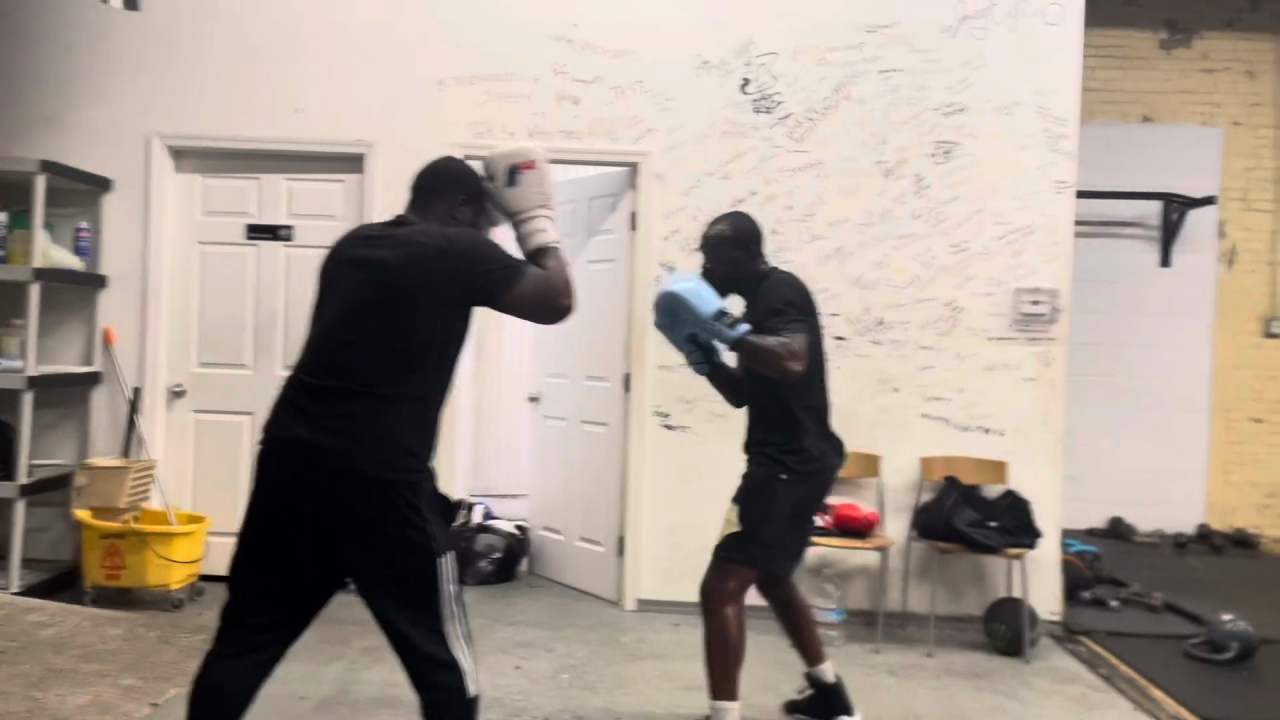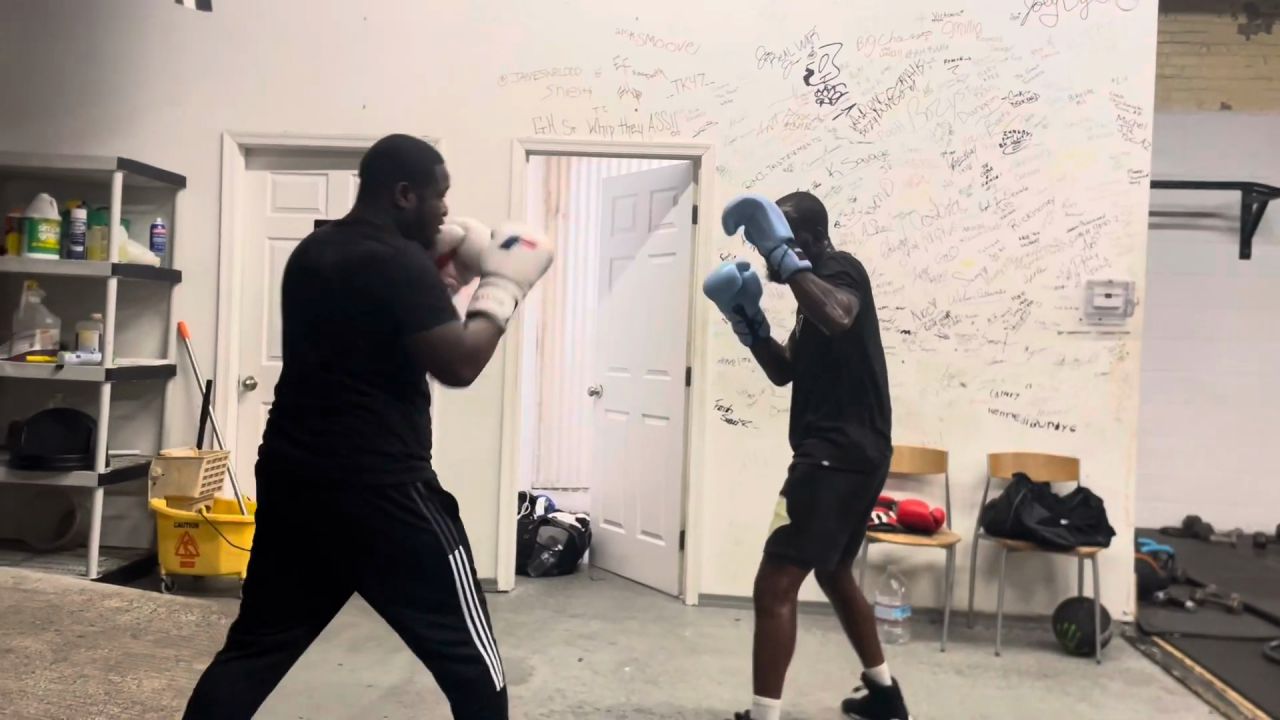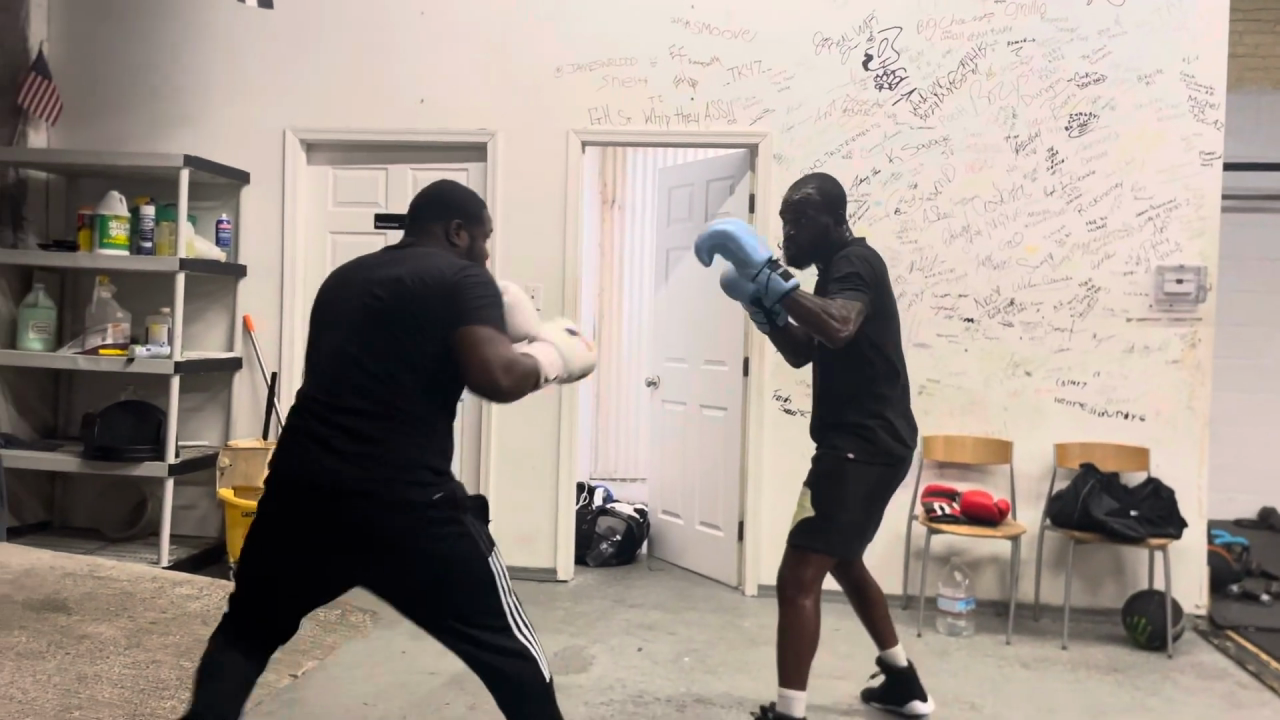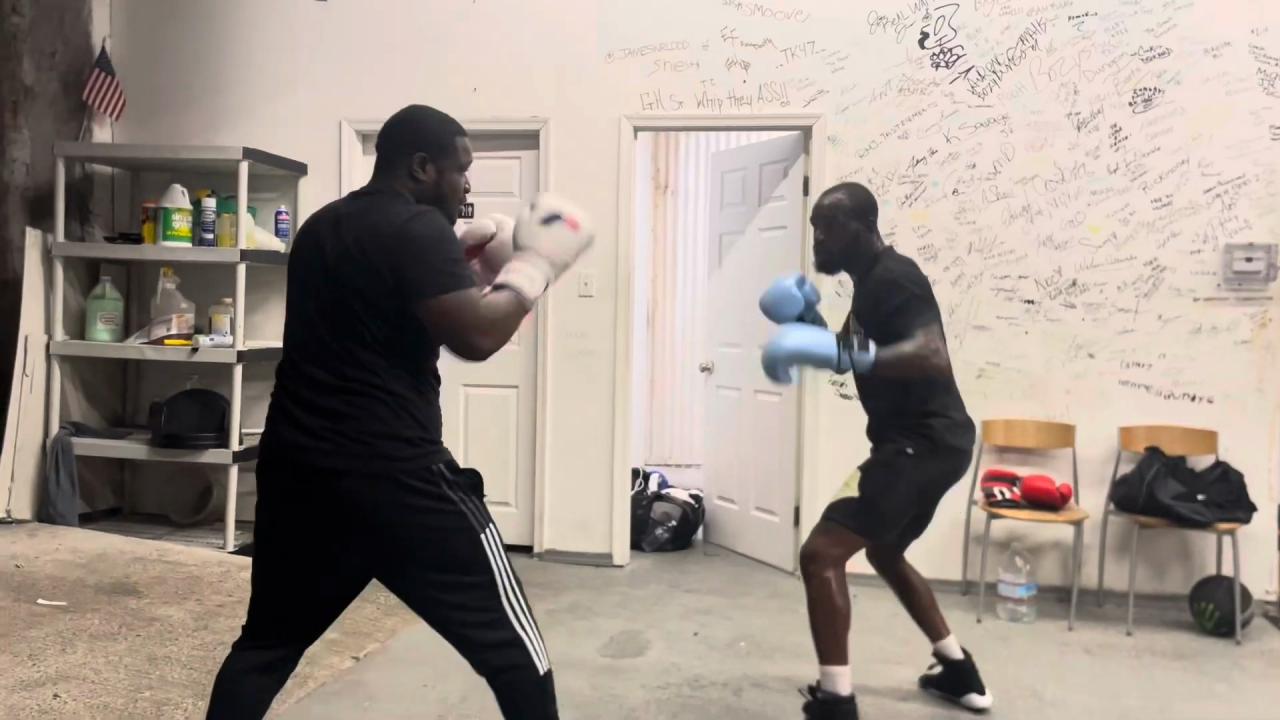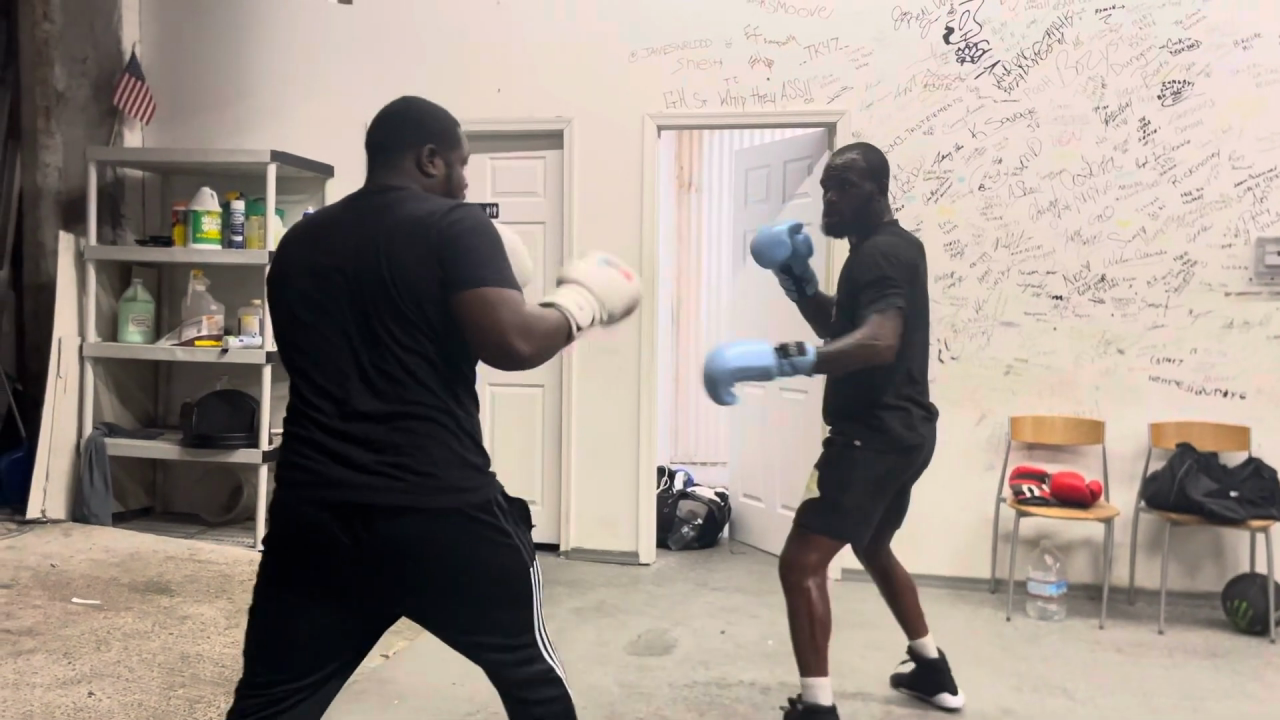
dt=1s
person 1, frame 1
left shoulder: (354, 246)
right shoulder: (456, 252)
right elbow: (554, 301)
right wrist: (534, 216)
left hip: (291, 461)
right hip: (380, 480)
left knee: (246, 637)
right knee: (442, 658)
person 1, frame 2
left shoulder: (311, 253)
right shoulder: (396, 261)
right elbow: (457, 365)
left wrist: (442, 279)
right wrist: (505, 284)
left hip: (290, 480)
right hip: (379, 490)
left knee: (255, 646)
right knee: (466, 656)
person 1, frame 3
left shoulder: (344, 278)
right shoulder: (461, 279)
right elbow: (495, 378)
right wrist: (554, 356)
left hip: (304, 486)
right hip: (408, 501)
left knee: (245, 635)
right knee: (510, 654)
person 1, frame 4
left shoulder: (321, 227)
right shoulder: (418, 228)
right elbow: (474, 336)
left wrist: (456, 271)
right wrist: (537, 261)
left hip: (295, 467)
right hip: (394, 476)
left knee: (266, 642)
right knee: (509, 646)
person 1, frame 5
left shoulder: (296, 245)
right shoulder: (453, 226)
right elbow: (512, 343)
right wrist: (584, 298)
left hip: (314, 509)
right hip: (442, 509)
person 2, frame 1
left shoulder: (780, 292)
right shoulder: (762, 301)
left elbow: (791, 363)
right elbow: (746, 392)
left wrist: (723, 327)
right wrist: (704, 355)
left hip: (785, 466)
right hip: (794, 461)
left knee: (721, 589)
right knee: (770, 577)
person 2, frame 2
left shoulder: (839, 269)
right shoulder: (817, 280)
left elbow: (838, 318)
right elbow: (785, 372)
left wrist: (782, 255)
right wrist: (747, 320)
left hip: (835, 457)
right hip: (855, 455)
left knee: (774, 587)
right knee: (834, 573)
person 2, frame 3
left shoulder: (855, 263)
right shoulder: (839, 267)
left elbow: (837, 327)
right elbow: (803, 352)
left wrist: (768, 276)
right wrist: (762, 307)
left hip: (860, 446)
right hip: (873, 443)
left knee: (798, 577)
right knee: (844, 560)
person 2, frame 4
left shoulder: (892, 277)
right shoulder: (871, 279)
left elbow: (932, 357)
right elbow: (852, 356)
left wrist: (845, 353)
right wrist: (808, 325)
left hip: (924, 444)
right hip: (927, 441)
left knee: (821, 555)
right knee: (884, 549)
right ankle: (960, 671)
person 2, frame 5
left shoulder: (882, 253)
right shoulder: (890, 247)
left elbow: (878, 343)
right elbow: (838, 326)
left wrist: (782, 359)
right wrist: (798, 279)
left hip: (873, 435)
right hip: (904, 432)
left knee: (801, 563)
right knee: (872, 548)
right ankle: (933, 671)
